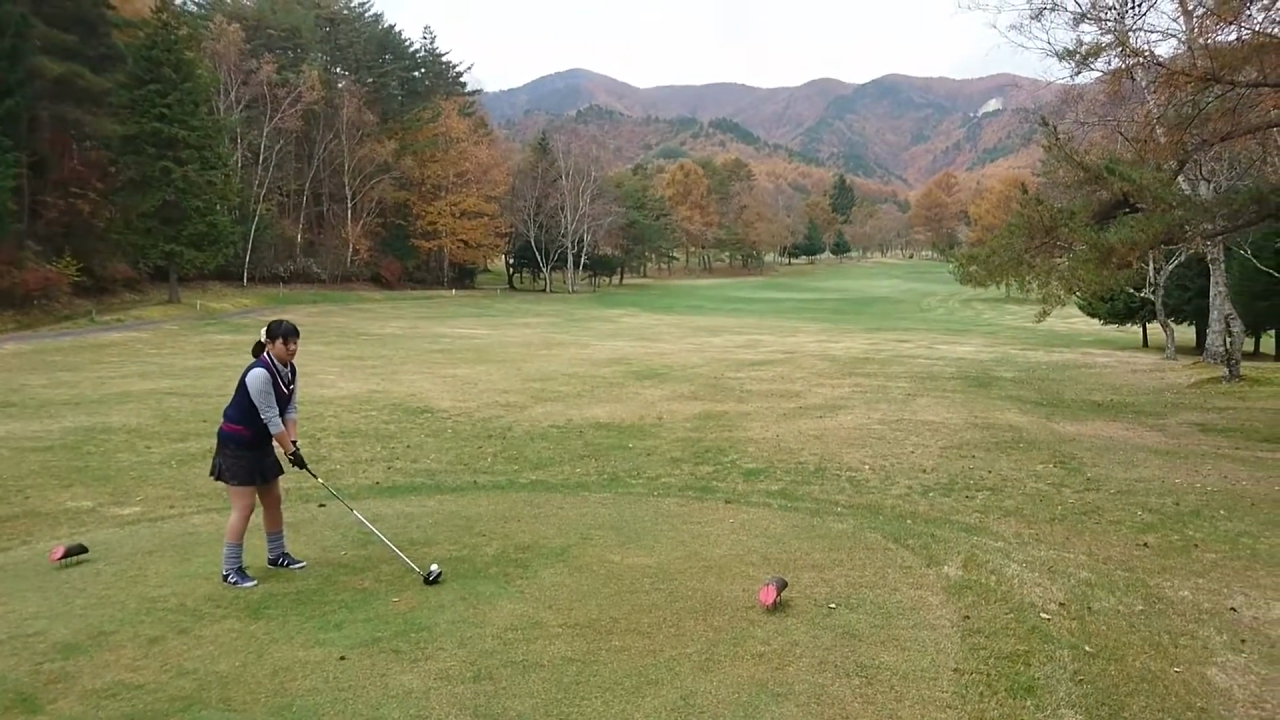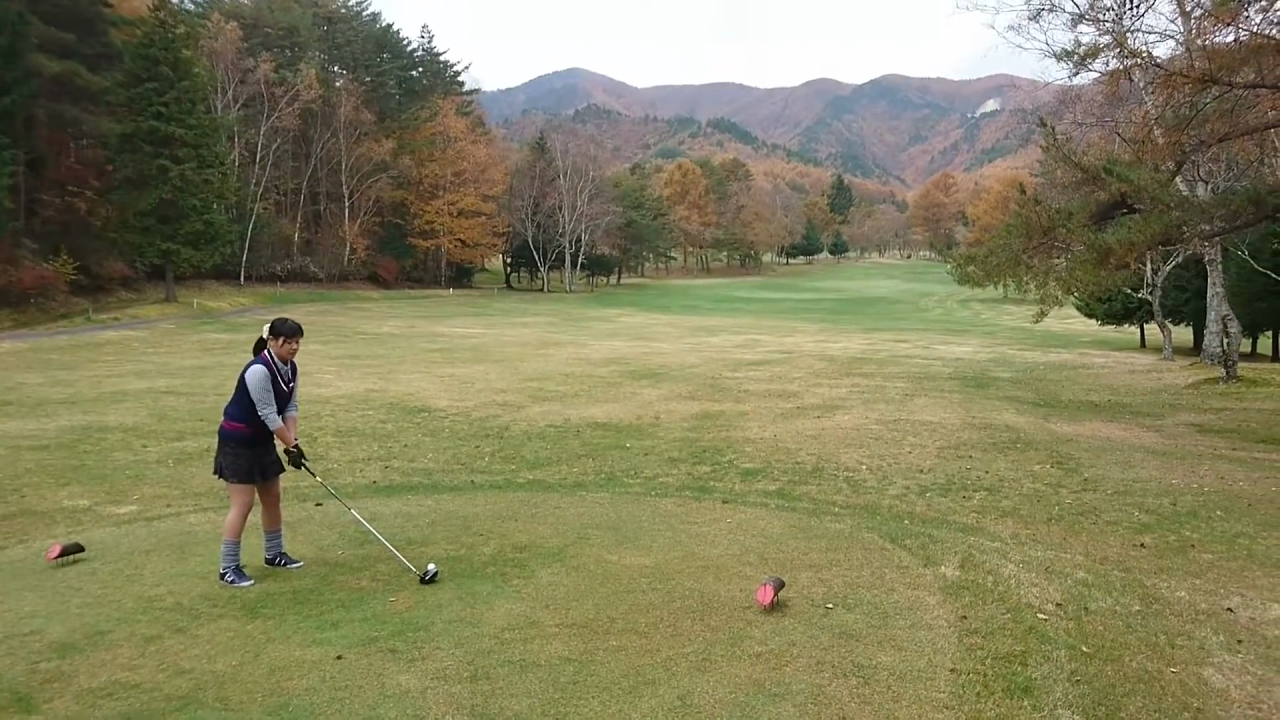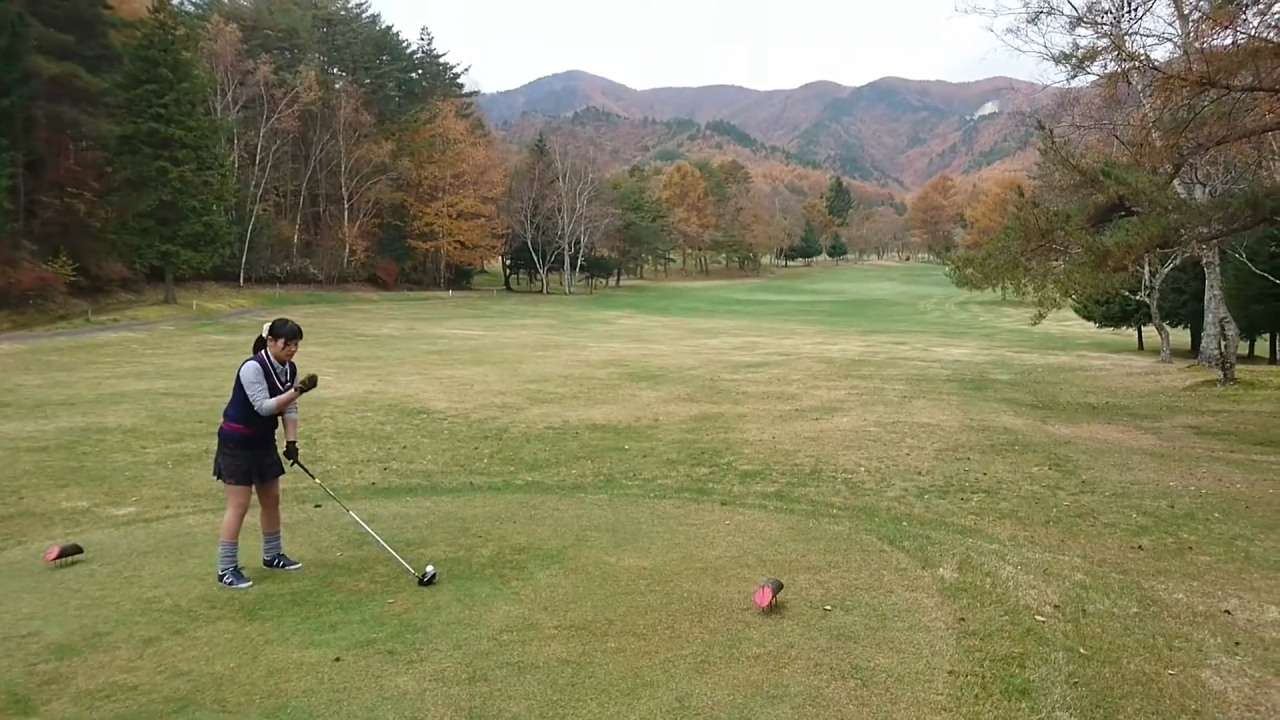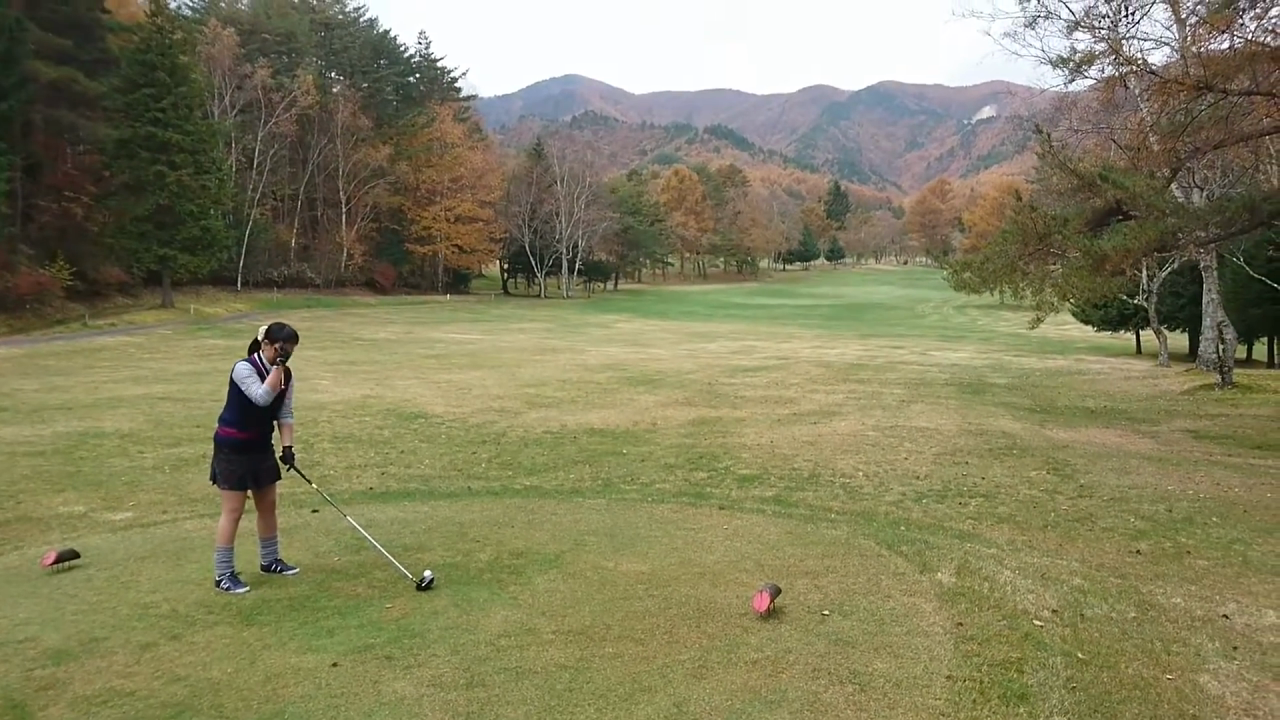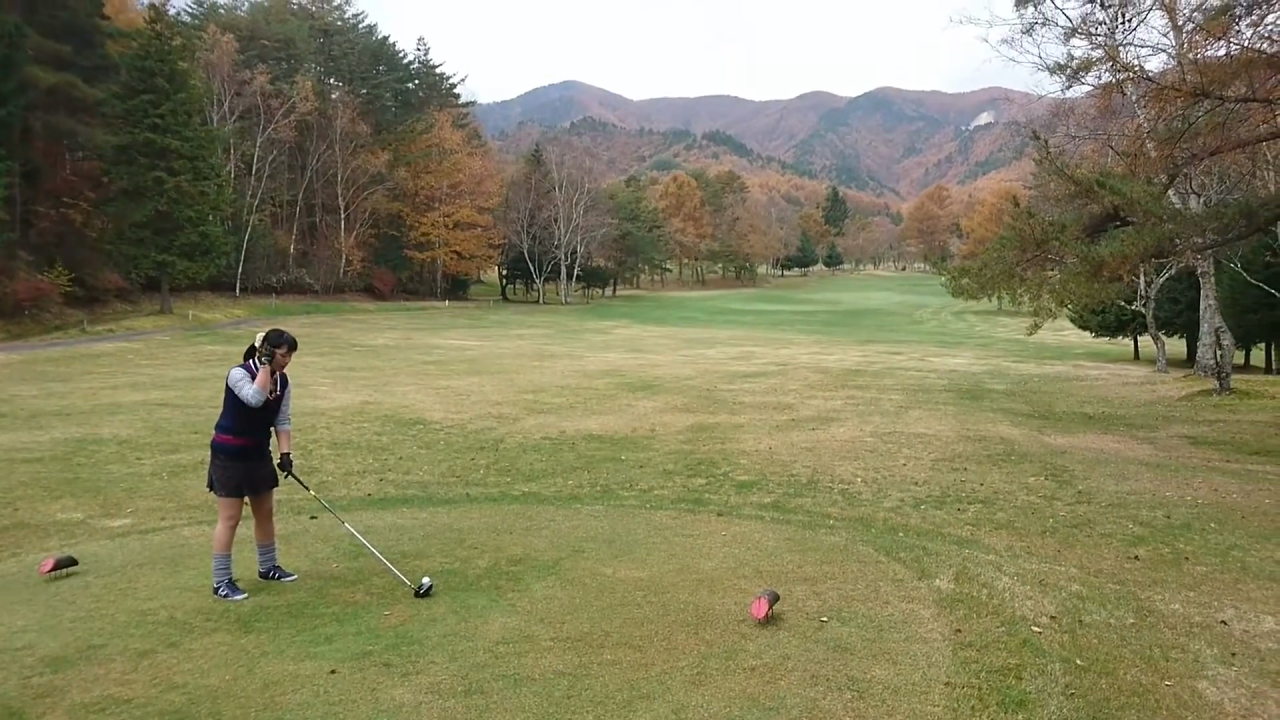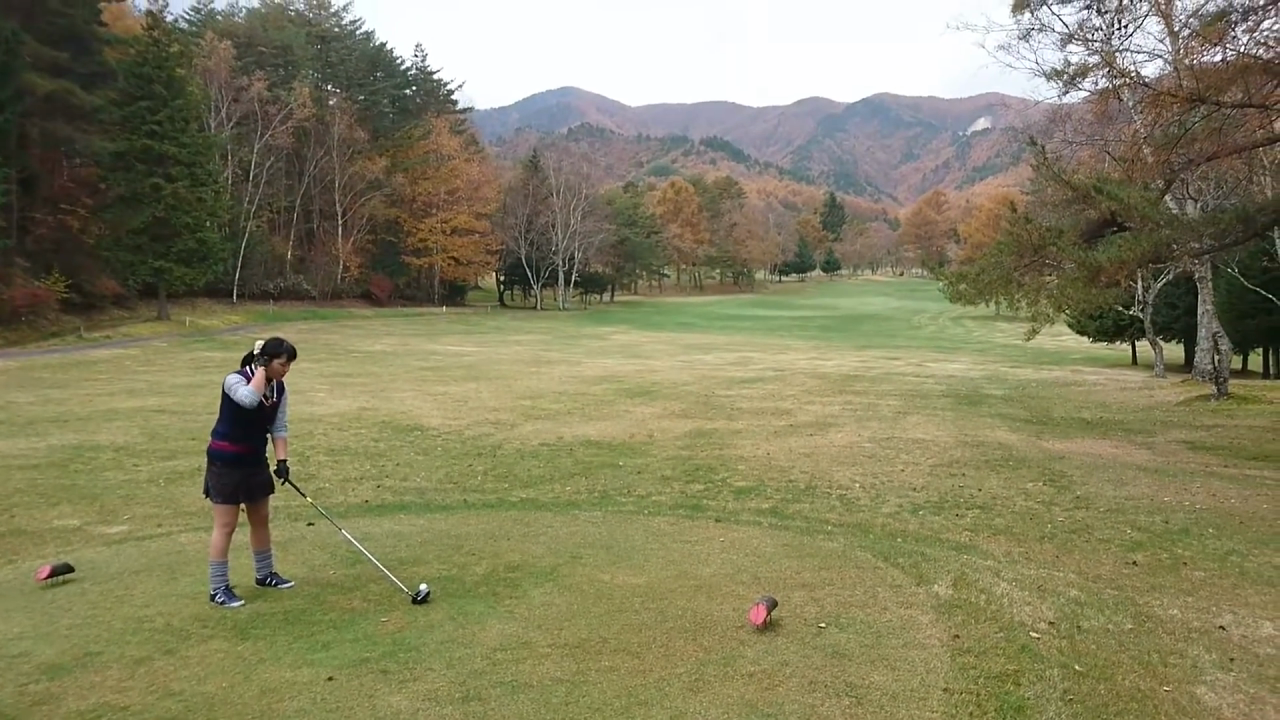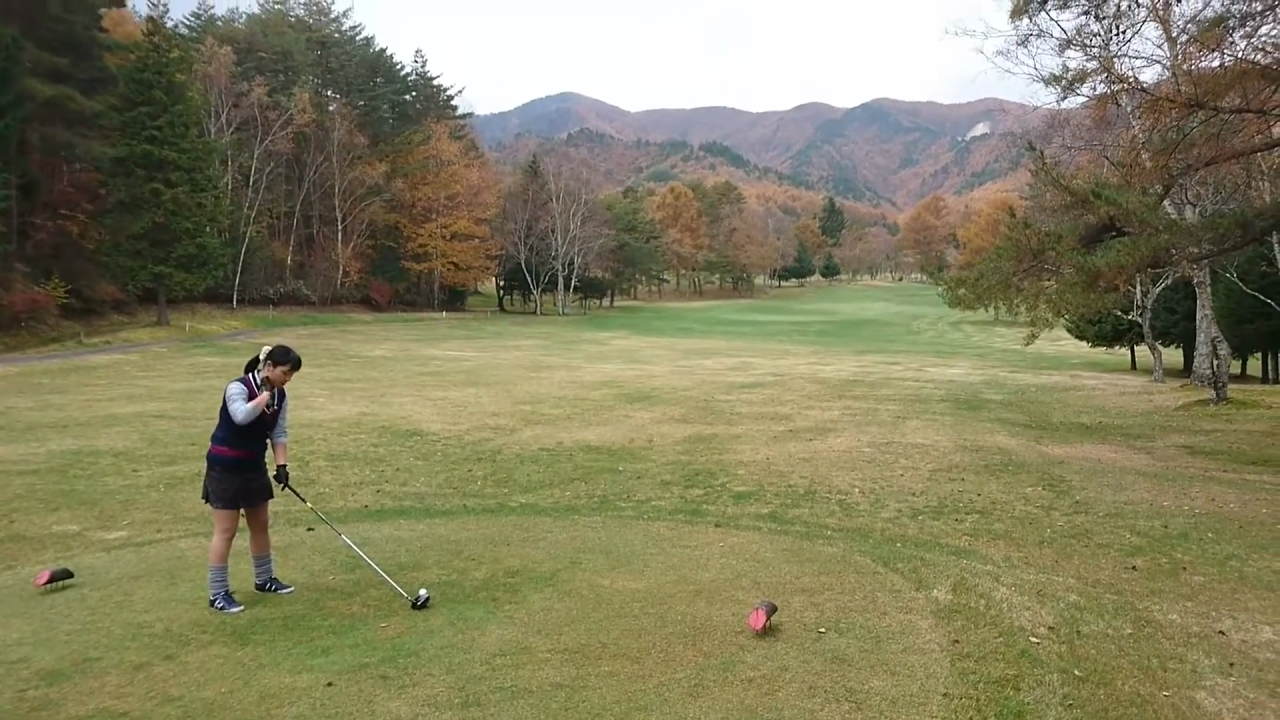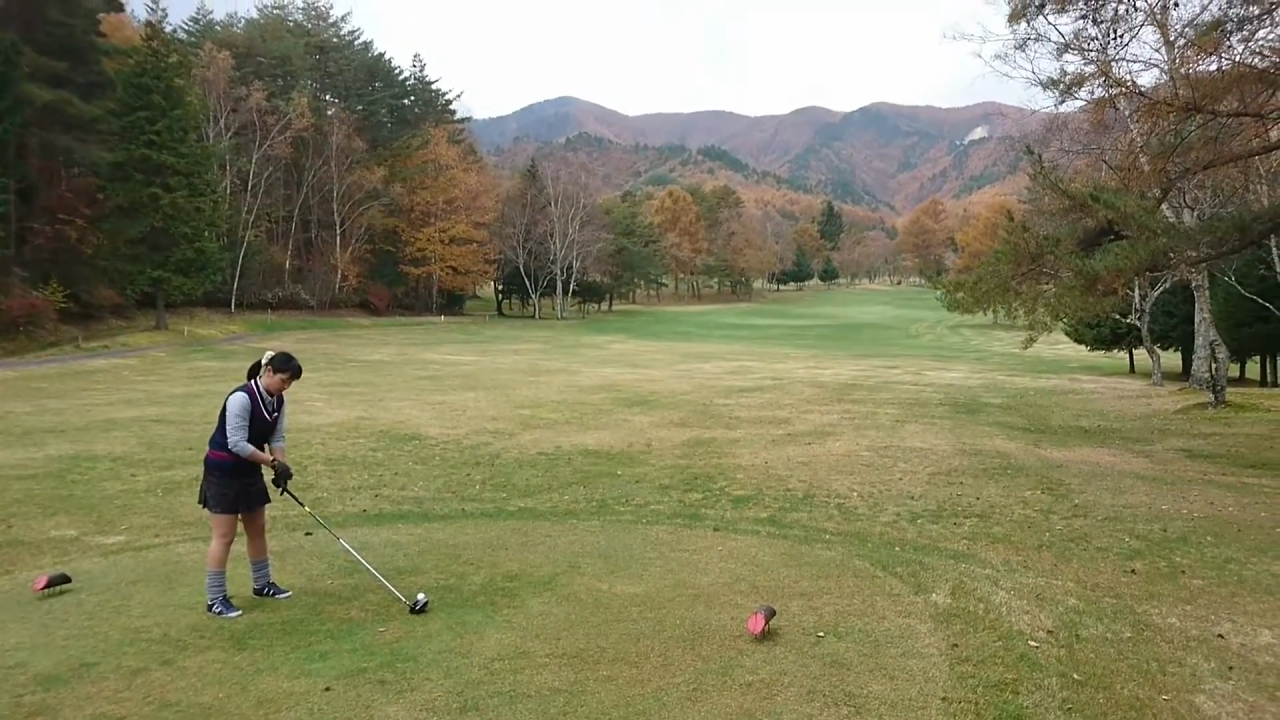
dt=0.2s
person 1, frame 1
left shoulder: (289, 370)
right shoulder: (259, 374)
left elbow: (289, 410)
right elbow: (271, 418)
left wrist: (294, 443)
right wrist: (291, 451)
left hip: (261, 443)
right hip: (237, 444)
left knee: (273, 500)
right knee: (244, 507)
left ankle: (277, 555)
right ankle: (230, 569)
person 1, frame 2
left shoulder: (290, 368)
right shoulder: (258, 370)
left elbow: (289, 408)
right elbow: (268, 415)
left wrist: (293, 442)
right wrist: (291, 446)
left hip: (262, 441)
right hip: (237, 441)
left knee: (272, 498)
right knee: (242, 505)
left ankle: (274, 554)
right ankle: (228, 568)
person 1, frame 3
left shoulder: (290, 370)
right shoulder: (252, 367)
left elbow: (289, 409)
right elbow: (264, 407)
left wrist: (291, 441)
right wrist: (297, 390)
left hip: (264, 441)
right hip: (237, 443)
left knee: (271, 499)
right knee: (238, 506)
left ankle: (273, 555)
right ankle: (226, 569)
person 1, frame 4
left shoulder: (284, 374)
right shoulder: (244, 368)
left elbow: (285, 413)
right elbow: (262, 398)
left wrist: (287, 446)
right wrist: (279, 365)
left hip: (261, 446)
right hip: (232, 447)
left knee: (268, 505)
right knee: (233, 511)
left ankle: (270, 560)
right ankle: (223, 574)
person 1, frame 5
left shoulder: (282, 381)
right shoulder: (239, 373)
left elbow: (282, 420)
right elbow: (255, 399)
left wrist: (285, 453)
right wrist: (266, 364)
left hip: (259, 453)
right hip: (230, 454)
left knee: (265, 512)
right knee: (230, 518)
left ankle: (268, 567)
right ankle: (221, 582)
person 1, frame 6
left shoulder: (279, 388)
right shoulder: (234, 379)
left elbow: (279, 427)
right elbow: (249, 399)
left wrist: (282, 460)
right wrist: (261, 369)
left hip: (255, 459)
right hip: (226, 461)
left knee: (261, 519)
right knee: (225, 525)
left ankle: (265, 574)
right ankle: (218, 589)
person 1, frame 7
left shoulder: (279, 395)
right shoulder: (237, 387)
left elbow: (279, 432)
right elbow: (242, 417)
left wrist: (281, 465)
right wrist: (265, 392)
left hip: (254, 465)
right hip: (225, 467)
left knee: (260, 524)
right knee: (226, 531)
left ankle: (264, 579)
right ankle: (217, 594)
person 1, frame 8
left shoulder: (277, 400)
right shoulder: (241, 398)
left elbow: (276, 437)
right elbow: (236, 443)
left wrist: (279, 467)
right wrist: (273, 463)
left hip: (250, 470)
right hip: (223, 471)
left knee: (257, 529)
right knee: (224, 535)
left ankle: (262, 584)
right ankle: (215, 599)
